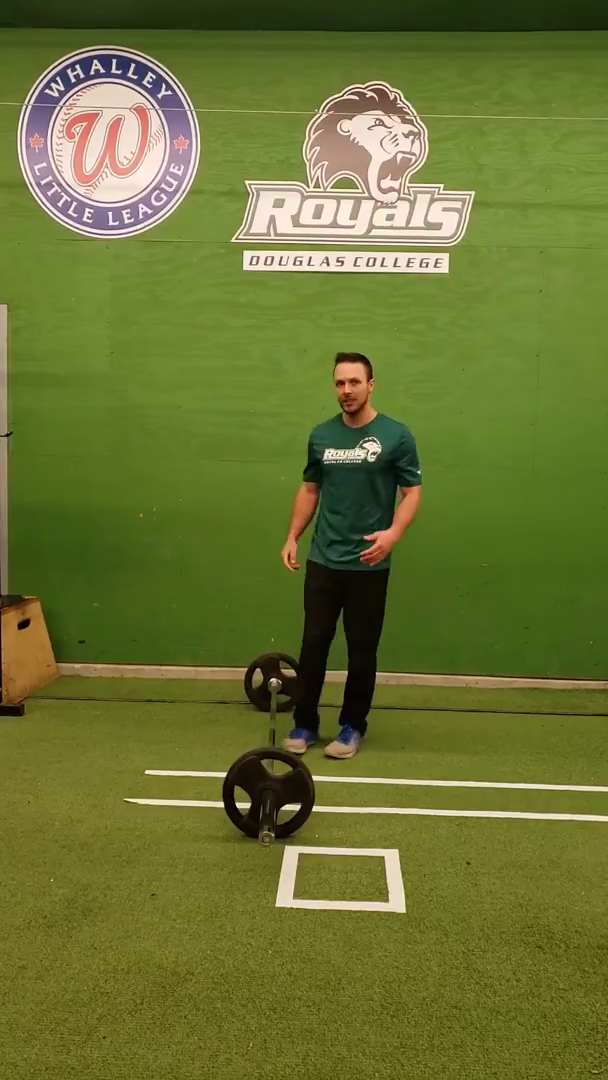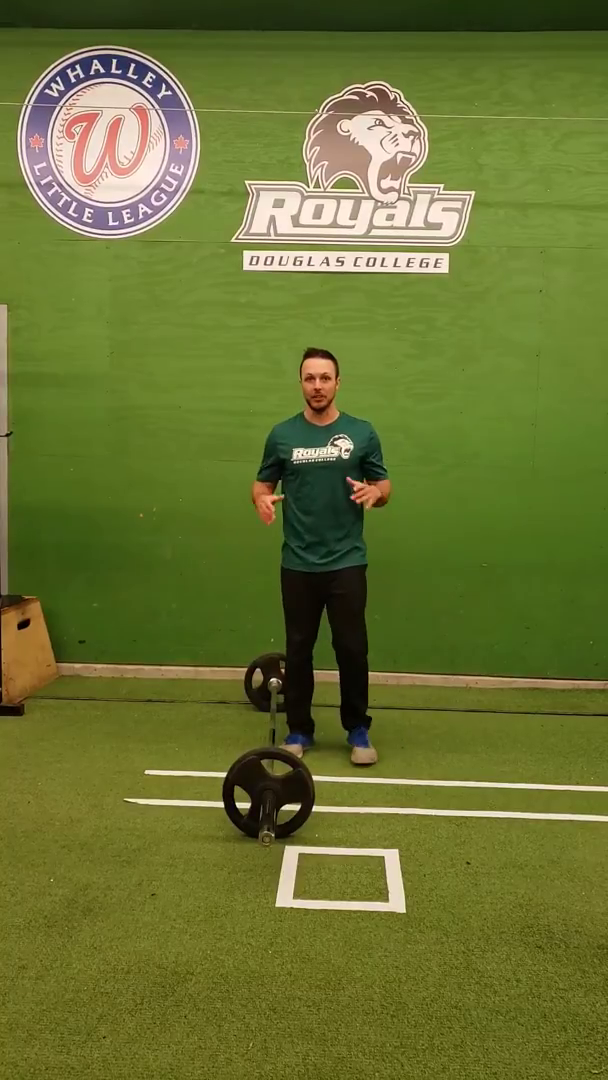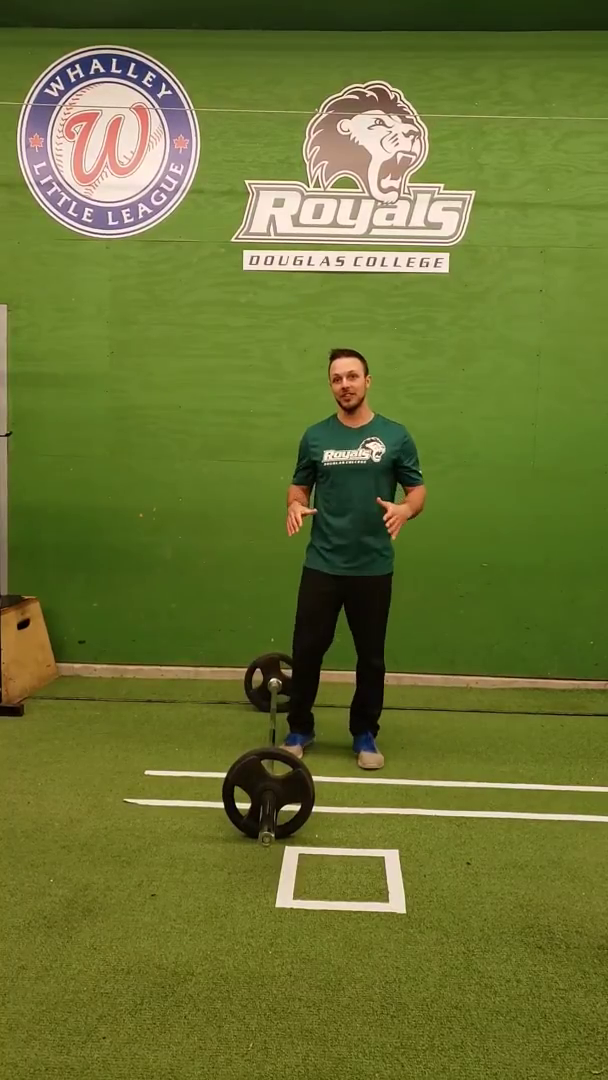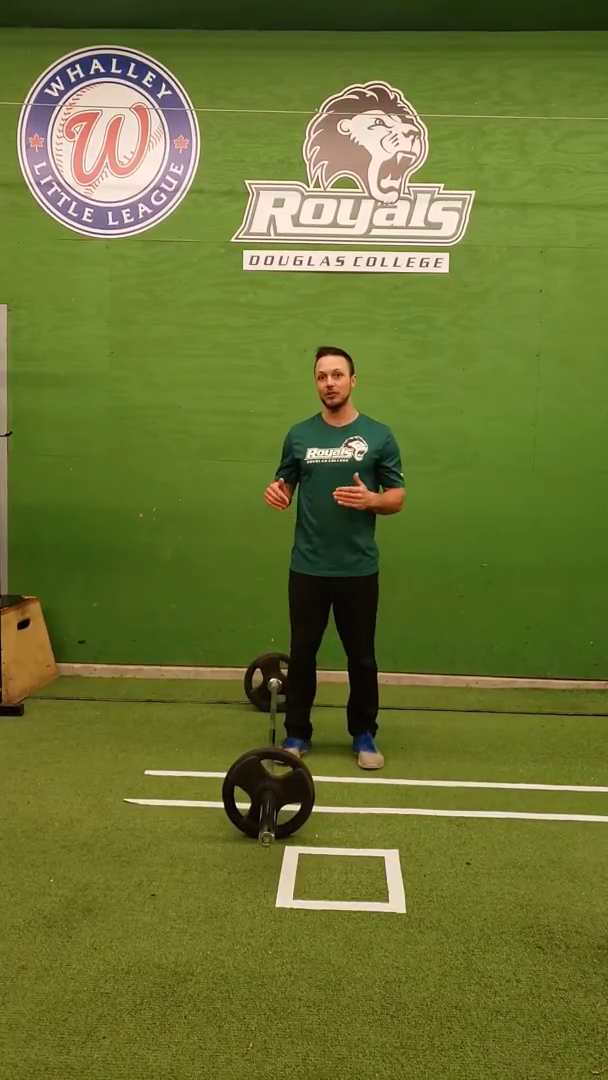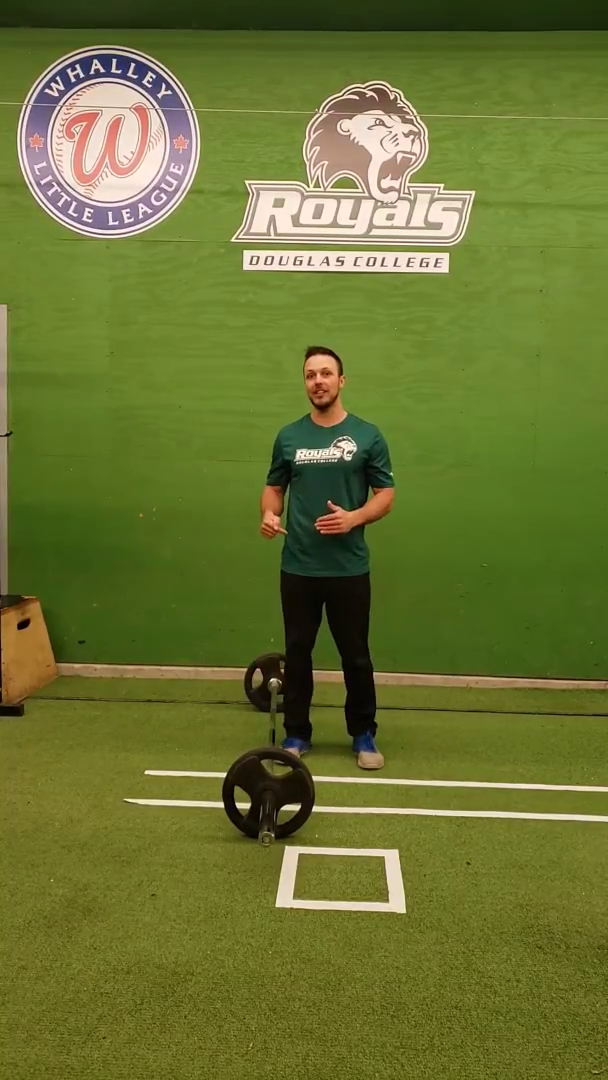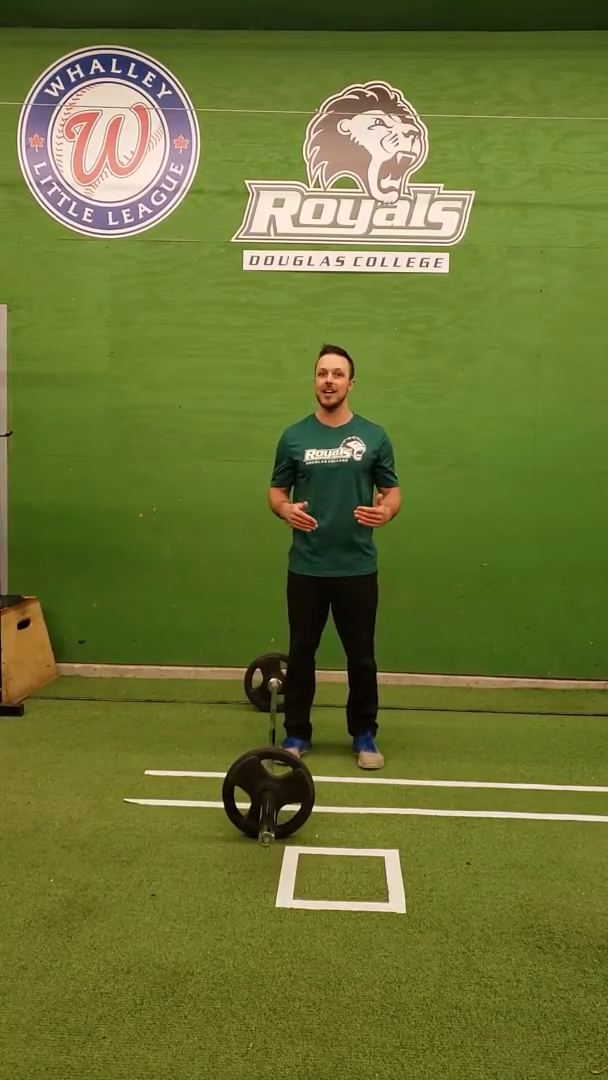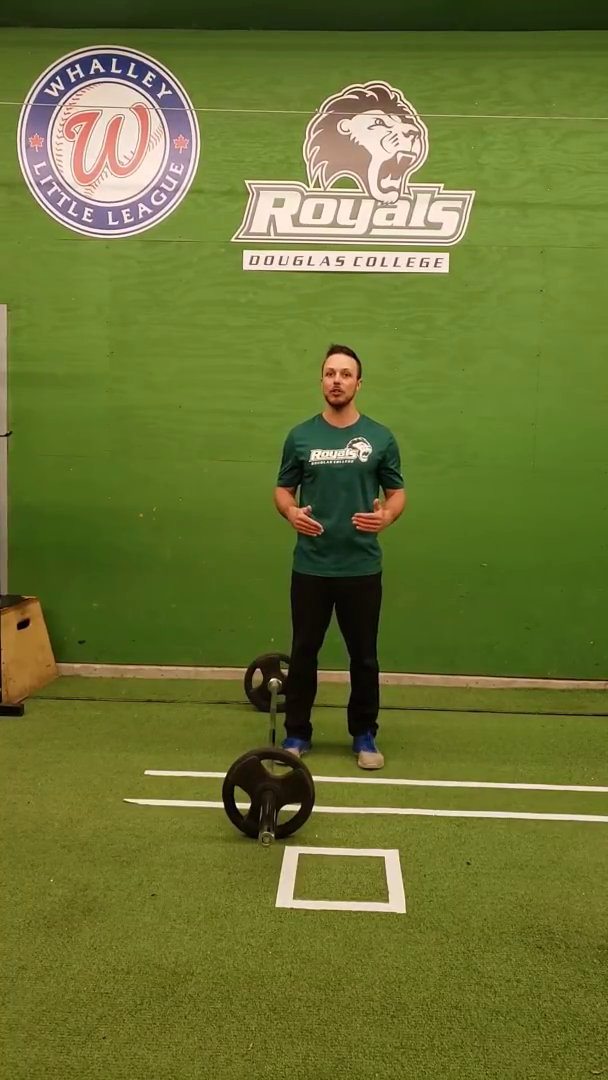
dt=0.7s
person 1, frame 1
left shoulder: (396, 435)
right shoulder: (321, 434)
left elbow: (412, 493)
left wrist: (393, 533)
right wrist: (292, 536)
left hip: (368, 563)
right hip: (322, 559)
left knee: (361, 648)
right knee: (313, 643)
left ankle: (353, 725)
right ankle: (305, 724)
person 1, frame 2
left shoulder: (361, 432)
right shoulder: (282, 434)
left elbow: (383, 486)
right elbow: (262, 484)
left wrist: (374, 492)
right wrist: (262, 499)
left hip: (348, 561)
right hip: (298, 563)
left knee: (352, 647)
right knee: (299, 649)
left ankle: (357, 728)
right ankle: (299, 730)
person 1, frame 3
left shoulder: (395, 435)
right shoulder: (315, 436)
left elbow: (417, 491)
right elbow: (299, 487)
left wrist: (405, 509)
right wrist: (295, 507)
left hip: (373, 568)
right hip: (321, 564)
left knee: (371, 656)
right knee: (307, 648)
left ankle: (365, 734)
right ankle: (299, 729)
person 1, frame 4
left shoulder: (379, 436)
right shoulder: (299, 435)
left elbow: (397, 496)
right elbow: (285, 486)
left wrist: (369, 498)
right wrist: (275, 494)
left hip: (358, 568)
right hip: (307, 567)
left knee: (361, 655)
right knee: (302, 652)
left ankle: (364, 735)
right ankle: (297, 733)
person 1, frame 5
left shoulder: (367, 435)
right shoulder: (288, 436)
left elbow: (385, 494)
right elbow: (274, 486)
left wrist: (355, 517)
right wrist: (269, 514)
left hip: (349, 568)
right hip: (298, 567)
left knee: (356, 655)
right knee: (297, 652)
left ankle: (363, 734)
right ankle: (296, 733)
person 1, frame 6
left shoulder: (374, 436)
right shoulder: (293, 437)
left elbow: (391, 491)
right elbow: (276, 490)
left wrist: (387, 511)
right wrist: (285, 509)
left hip: (357, 567)
right hip: (306, 567)
left knee: (361, 655)
right knee: (301, 652)
left ankle: (364, 735)
right ankle: (297, 733)
person 1, frame 7
left shoulder: (380, 438)
right shoulder: (301, 436)
left elbow: (396, 492)
right elbow: (283, 488)
left wrist: (386, 516)
right wrist: (292, 513)
left hip: (361, 568)
right hip: (310, 567)
left knee: (363, 655)
right knee: (303, 652)
left ankle: (364, 734)
right ankle: (297, 733)
